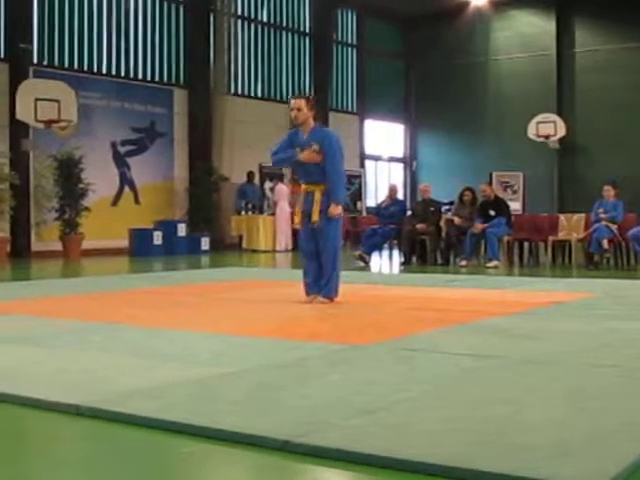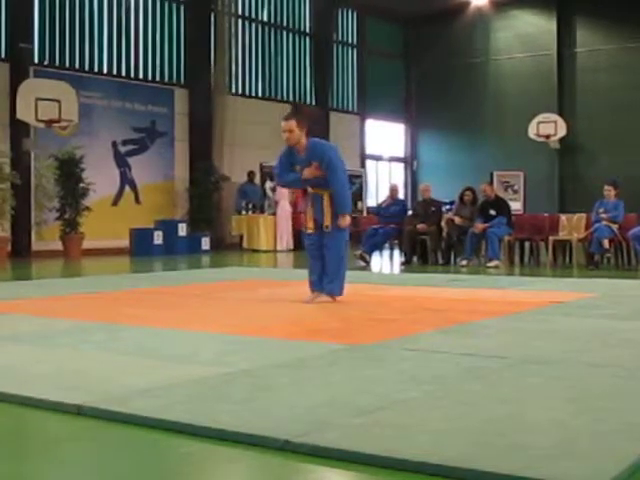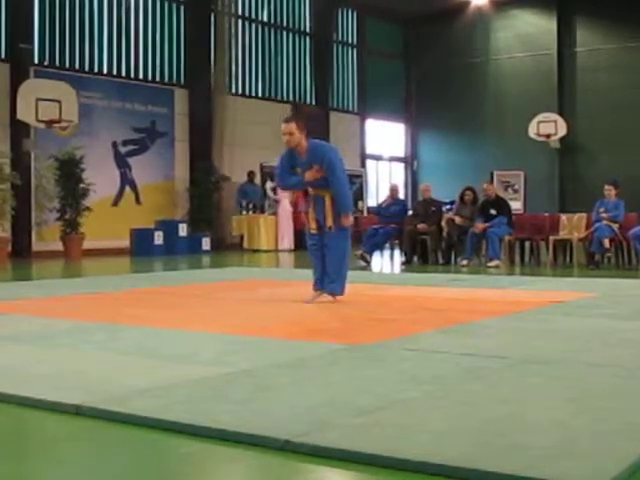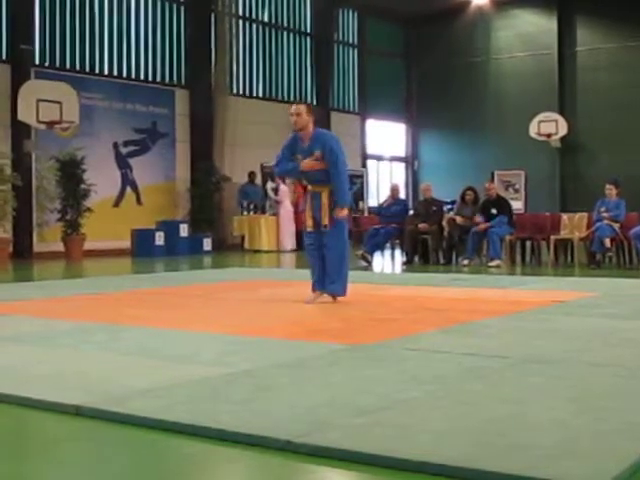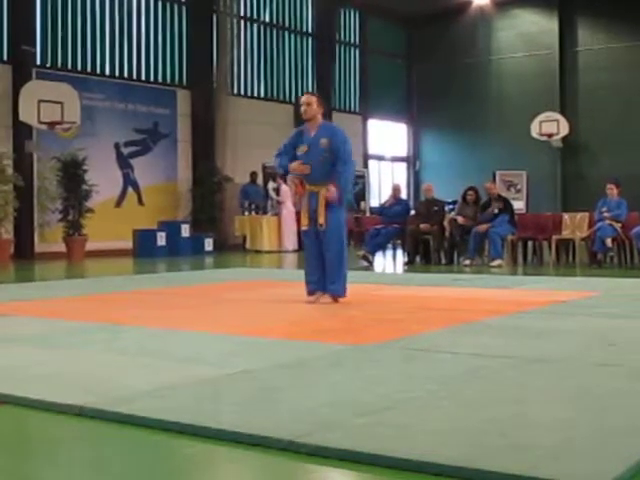
dt=0.2s
person 1, frame 1
left shoulder: (327, 136)
right shoulder: (292, 136)
left elbow: (336, 170)
right elbow: (276, 158)
left wrist: (337, 202)
right wrist: (298, 157)
left hip: (328, 197)
right hip: (307, 197)
left knee: (328, 245)
right knee: (307, 245)
left ankle: (327, 291)
right ankle: (313, 289)
person 1, frame 2
left shoulder: (324, 150)
right shoulder: (288, 153)
left elbow: (339, 183)
right elbow: (280, 178)
left wrist: (344, 213)
right wrist: (303, 175)
left hip: (335, 200)
right hip: (314, 199)
left knee: (334, 244)
right knee: (312, 244)
left ankle: (330, 289)
right ankle: (317, 287)
person 1, frame 3
left shoulder: (325, 152)
right shoulder: (289, 156)
left elbow: (340, 183)
right elbow: (282, 181)
left wrist: (346, 212)
right wrist: (305, 178)
left hip: (335, 199)
right hip: (316, 199)
left knee: (336, 244)
right knee: (315, 243)
left ankle: (332, 289)
right ankle: (320, 287)
person 1, frame 4
left shoulder: (328, 140)
right shoulder: (293, 142)
left elbow: (340, 174)
right elbow: (279, 167)
left wrist: (342, 205)
right wrist: (300, 166)
left hip: (333, 197)
right hip: (313, 196)
left knee: (335, 243)
right knee: (313, 243)
left ankle: (333, 290)
right ankle: (319, 287)
person 1, frame 5
left shoulder: (334, 133)
right shoulder: (298, 135)
left elbow: (347, 163)
right elbow: (280, 157)
left wrist: (338, 188)
right wrist: (289, 166)
left hip: (331, 196)
right hip: (310, 196)
left knee: (333, 244)
right knee: (311, 244)
left ankle: (333, 291)
right ankle: (316, 288)
